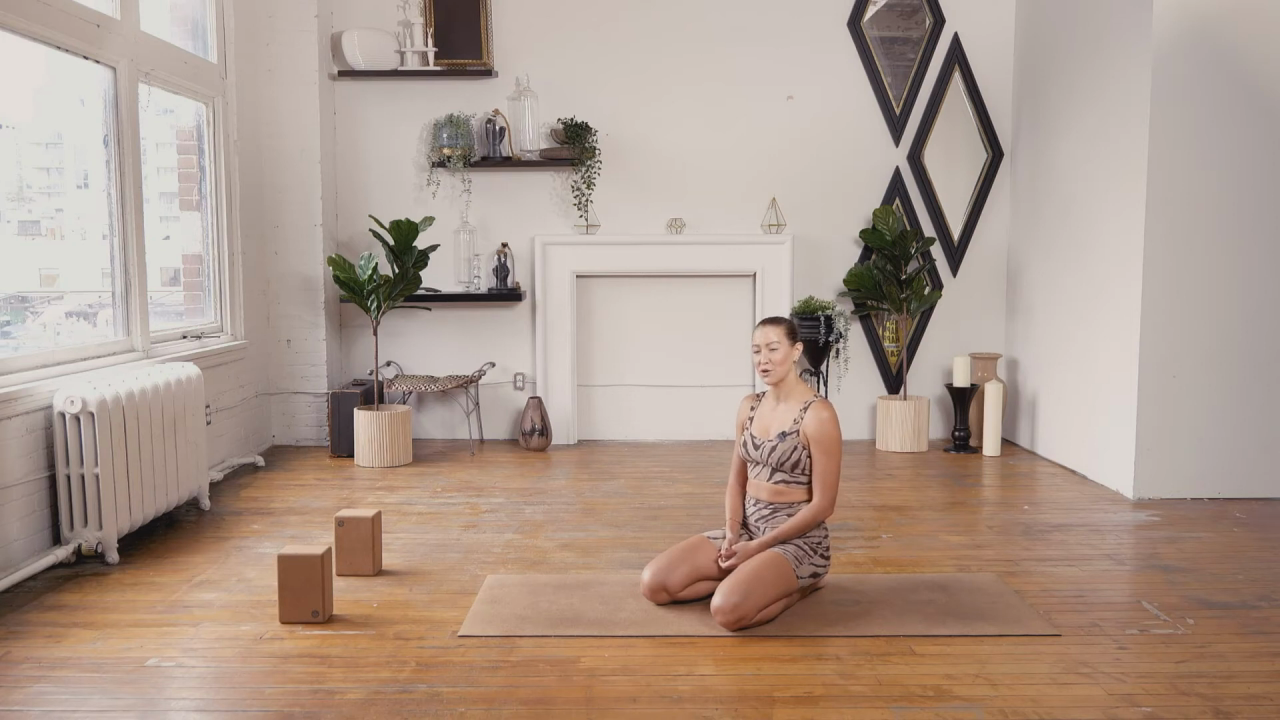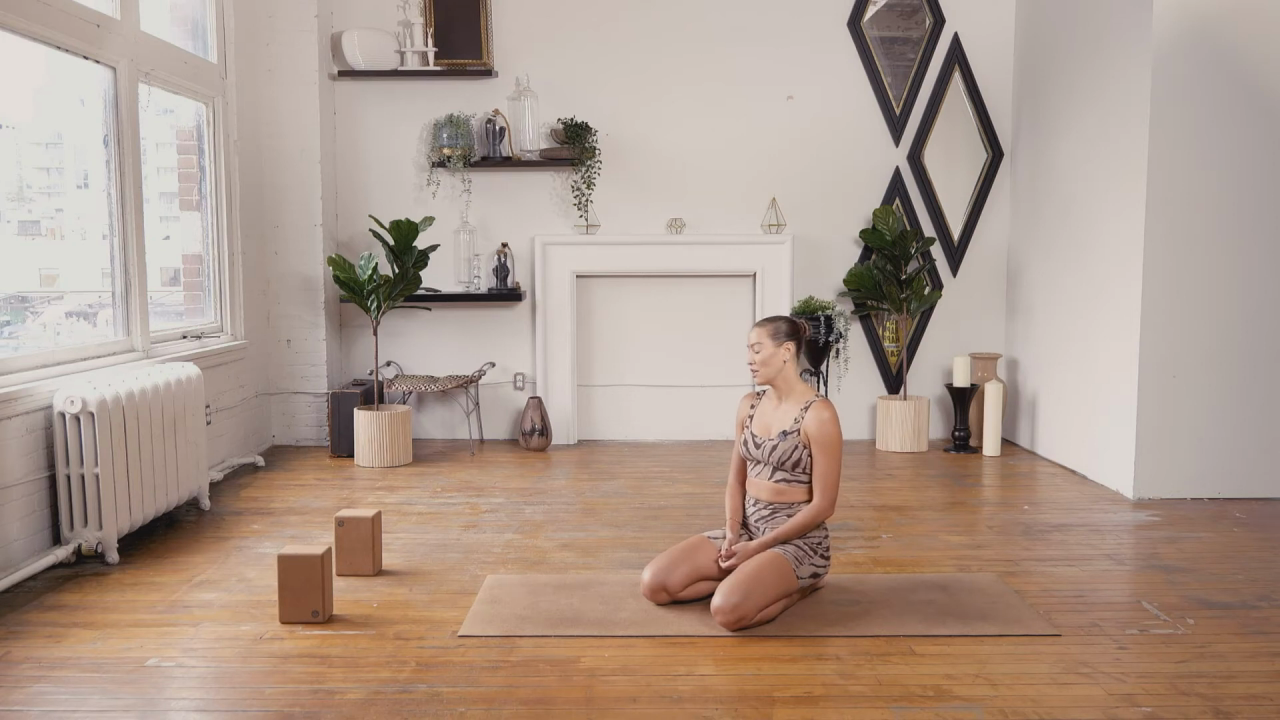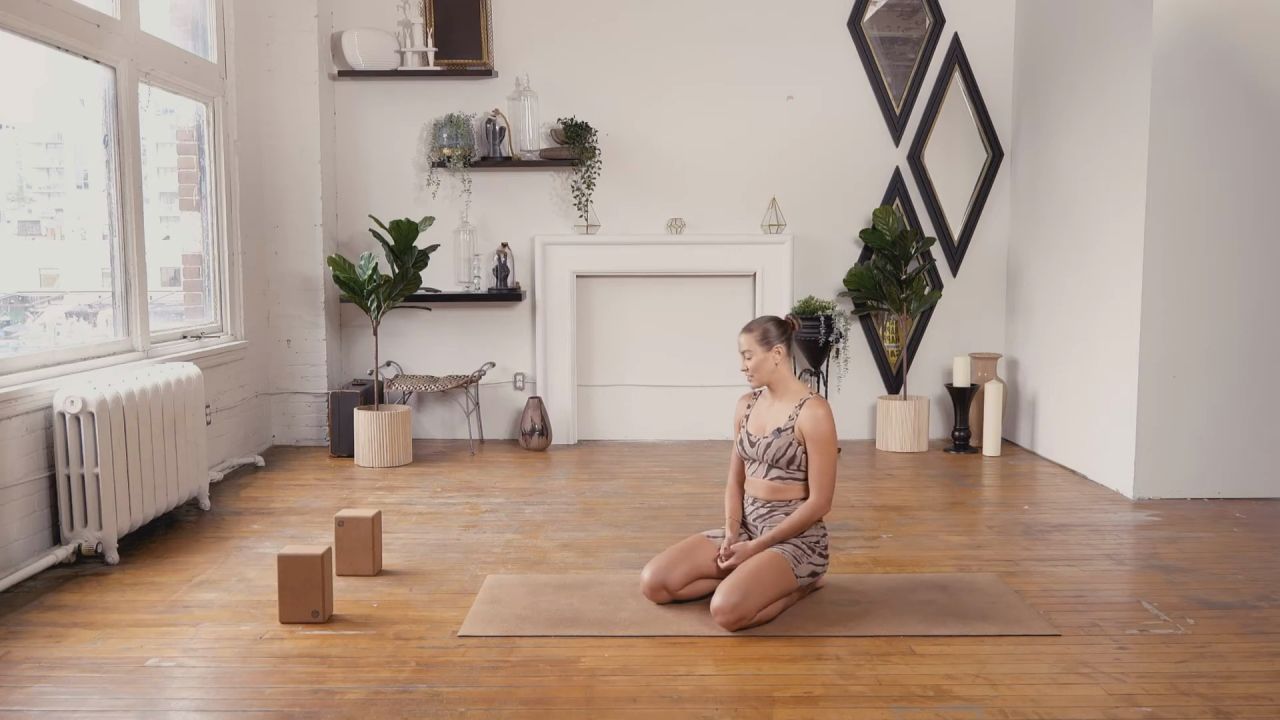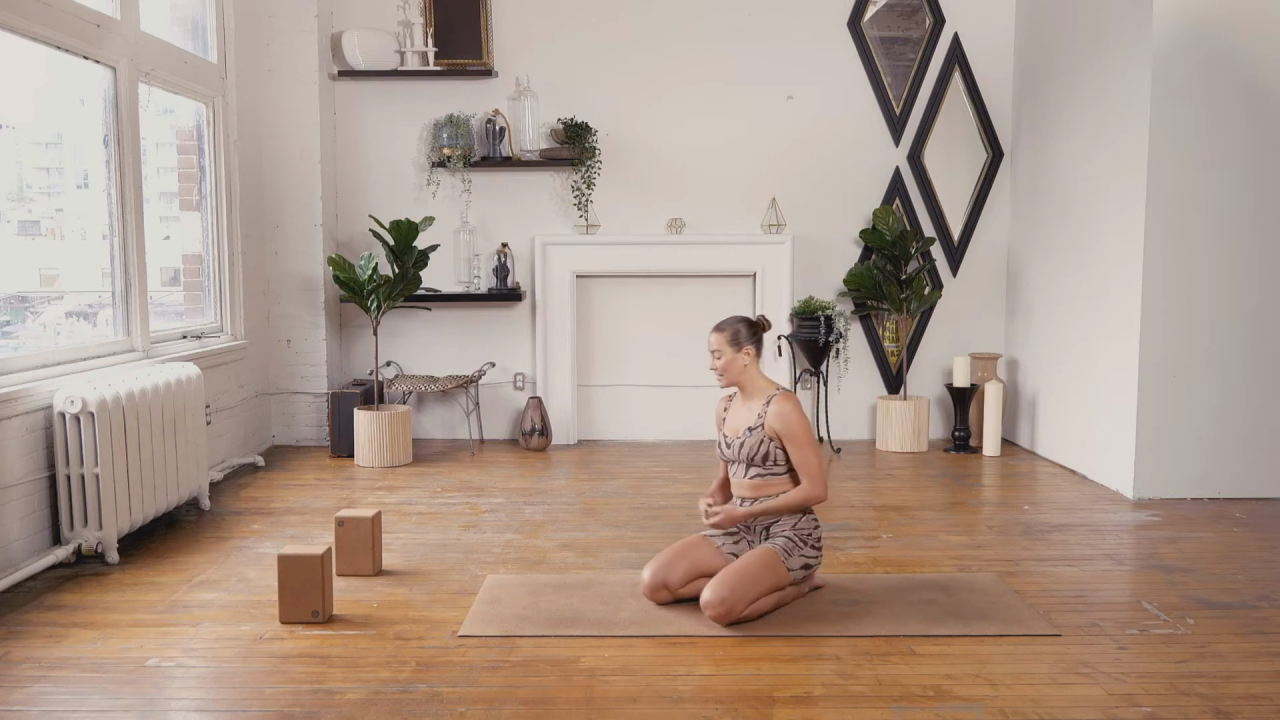
dt=0.4s
person 1, frame 1
left shoulder: (818, 414)
right shoulder: (749, 406)
left elbow: (823, 504)
left wrist: (757, 547)
right wrist: (732, 532)
left hip: (797, 538)
right hip: (747, 527)
left knee: (728, 609)
right knee: (654, 583)
left ankle: (800, 584)
right ankle: (751, 577)
person 1, frame 2
left shoulder: (819, 414)
right shoulder: (749, 405)
left elbow: (823, 505)
left wrist: (757, 547)
right wrist: (732, 532)
left hip: (797, 539)
right hip: (747, 527)
left knee: (727, 609)
right knee: (653, 584)
left ankle: (800, 585)
right ankle: (752, 578)
person 1, frame 3
left shoulder: (813, 412)
right shoulder: (746, 405)
left elbow: (820, 502)
left wrist: (756, 547)
right wrist: (732, 533)
left hip: (796, 538)
right hip: (747, 528)
left knee: (727, 610)
right knee: (653, 583)
left ankle: (799, 584)
right ankle: (750, 577)
person 1, frame 4
left shoulder: (782, 406)
right shoulder: (726, 406)
left elbow: (816, 491)
left wrist: (743, 513)
right wrist: (710, 500)
left hip: (790, 535)
right hip: (743, 532)
left knee: (717, 606)
right knee: (654, 583)
left ankle: (796, 584)
right ankle: (748, 576)
